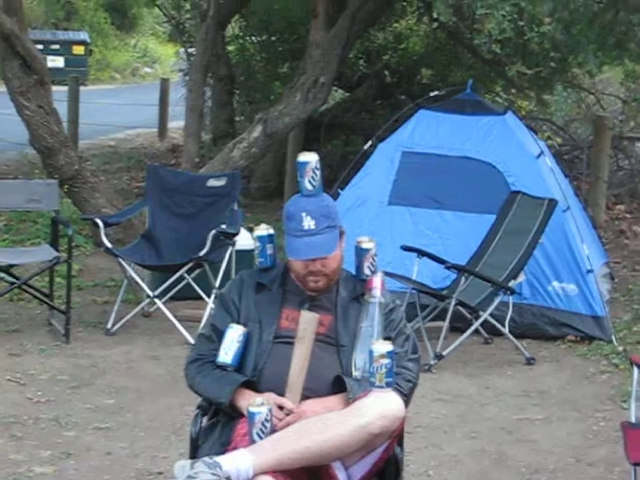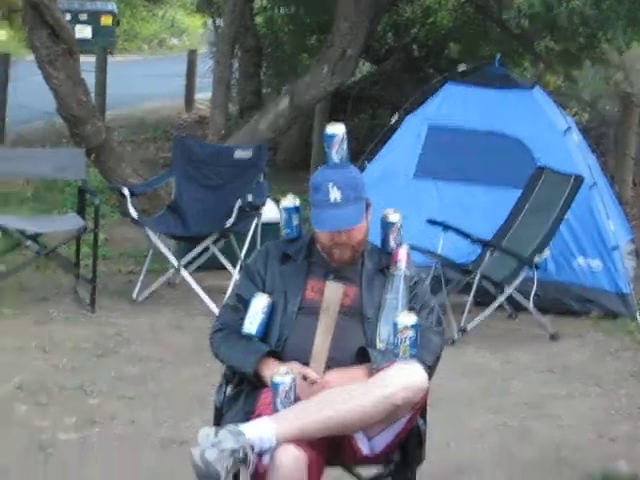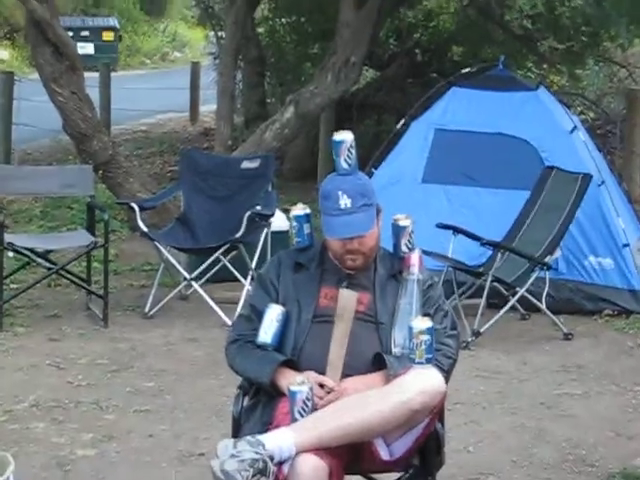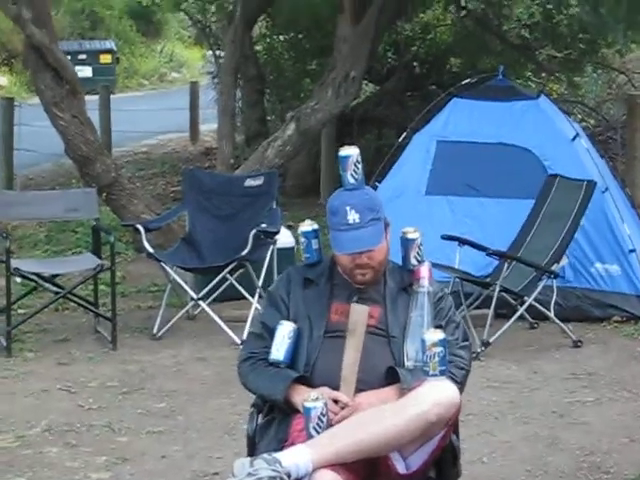
dt=0.3s
person 1, frame 1
right shoulder: (248, 288)
left elbow: (405, 374)
right elbow: (200, 363)
left wrist: (333, 406)
right wrist: (246, 399)
left hip: (343, 438)
left knee: (389, 408)
person 1, frame 2
right shoulder: (274, 258)
left elbow: (428, 345)
right elbow: (226, 332)
left wrist: (356, 377)
right wrist: (270, 368)
left hip: (363, 410)
right hip: (287, 402)
left knee: (412, 378)
left ankle: (246, 437)
person 1, frame 3
right shoulder: (287, 268)
left elbow: (444, 350)
right elbow: (241, 343)
left wrist: (373, 384)
right wrist: (286, 378)
left hip: (384, 418)
left knee: (429, 383)
left ankle: (265, 447)
person 1, frame 4
right shoulder: (296, 285)
left elbow: (456, 362)
right elbow: (252, 361)
left wrist: (386, 397)
right wrist: (300, 394)
left hip: (397, 429)
left knee: (443, 396)
